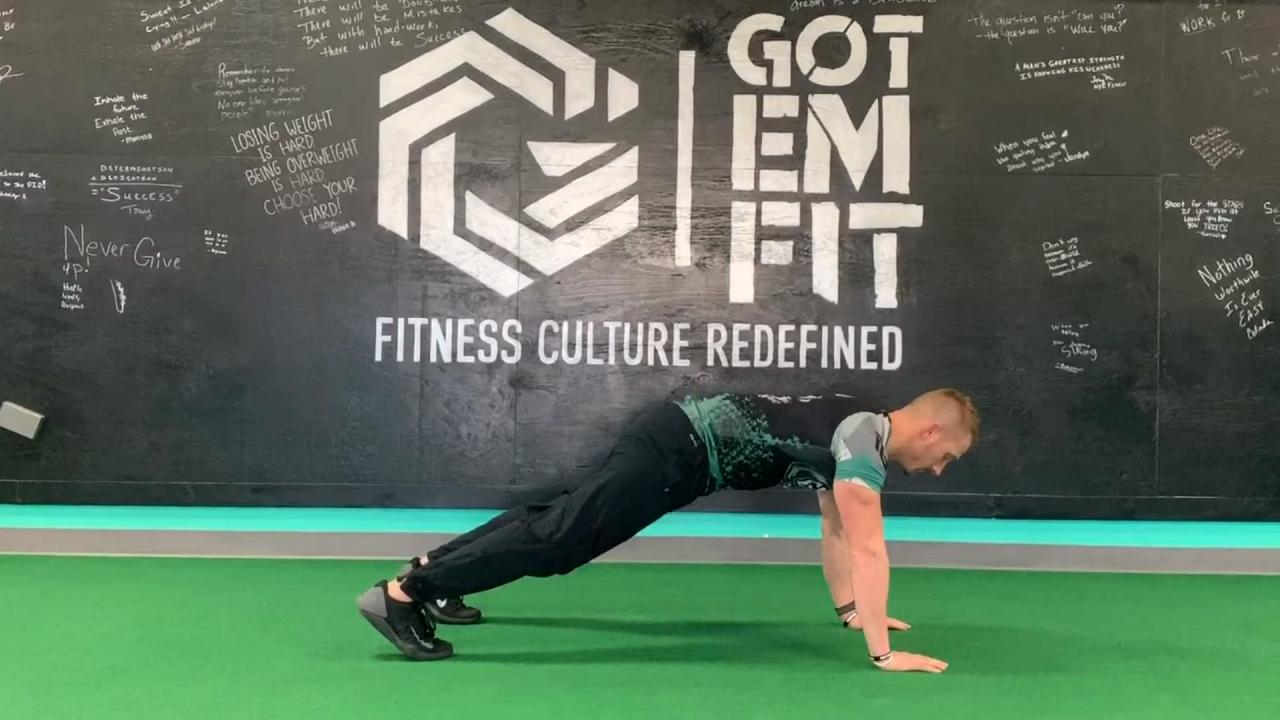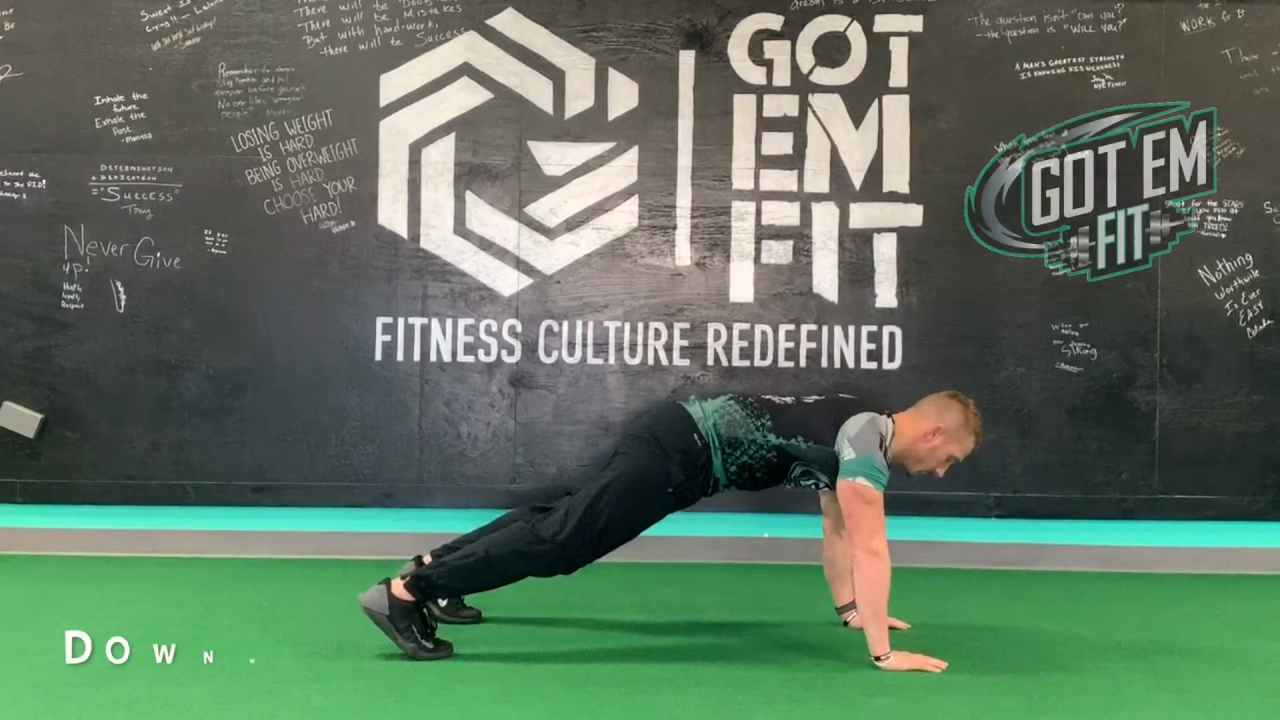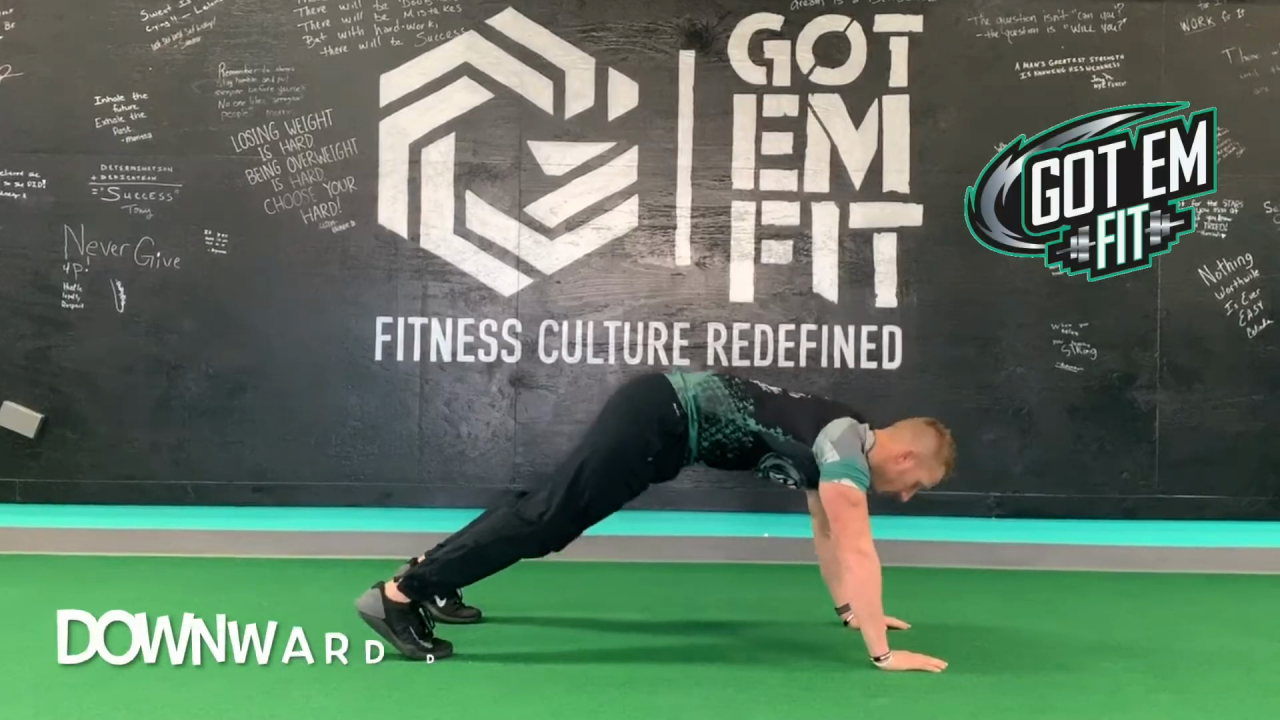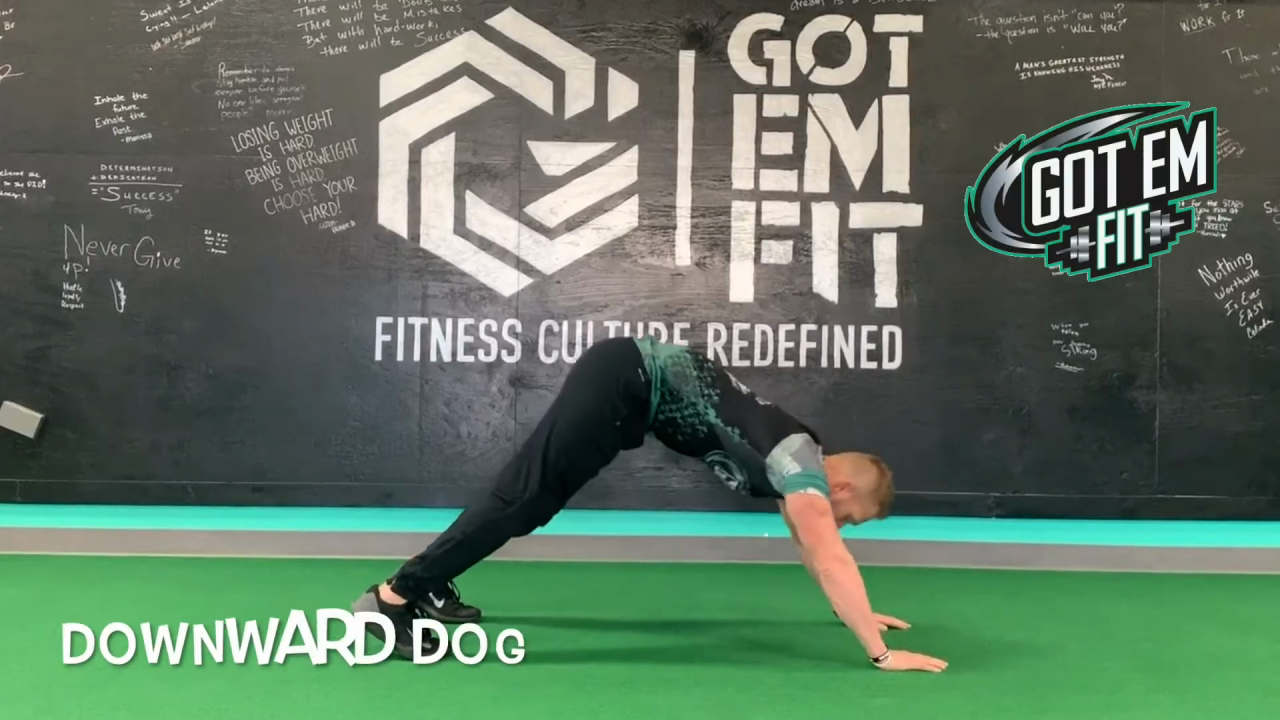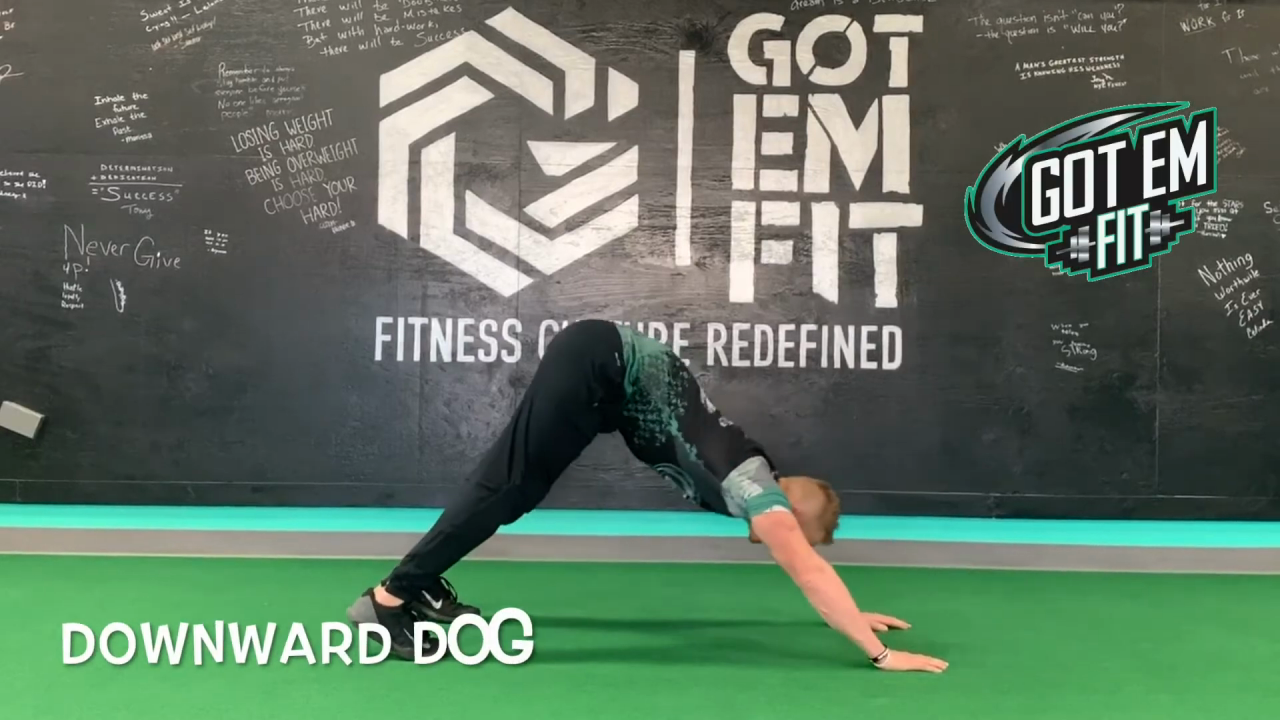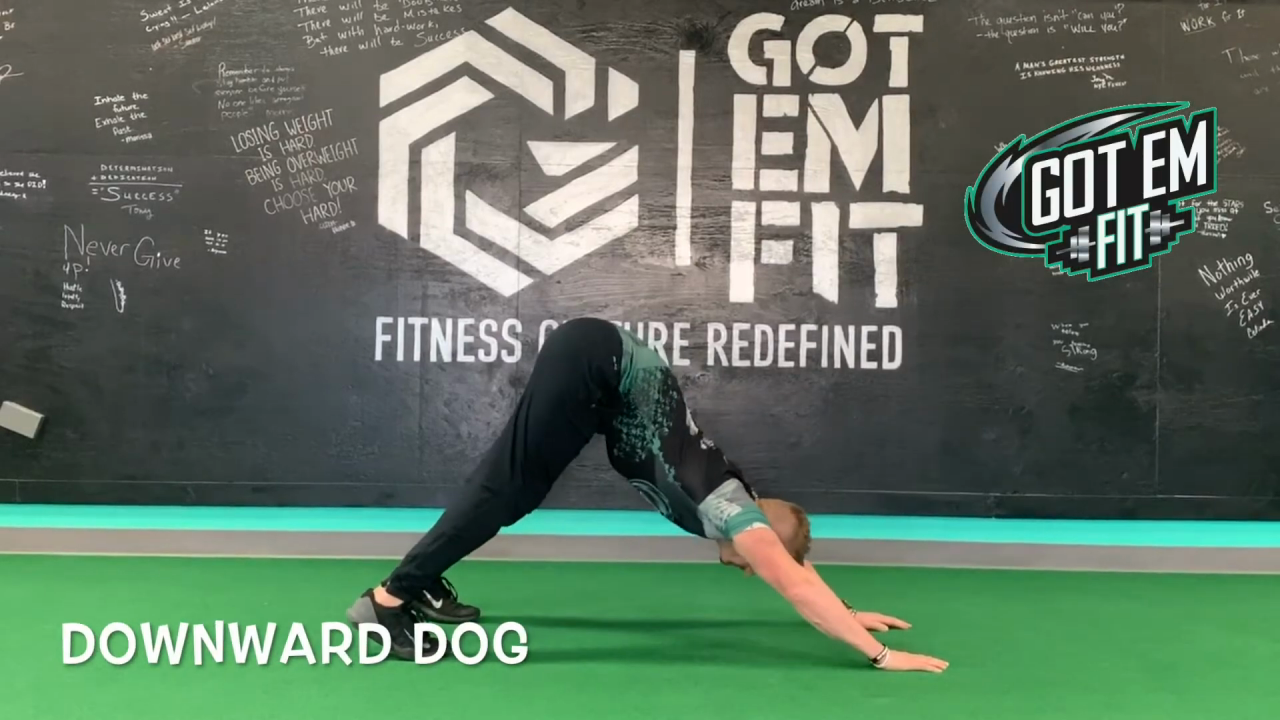
dt=0.3s
person 1, frame 1
left shoulder: (853, 431)
right shoulder: (862, 439)
left elbow: (835, 529)
right elbow: (867, 548)
left wrist: (849, 608)
right wrist: (883, 651)
left hip: (678, 440)
right hip: (675, 451)
left knee: (562, 515)
right knee: (557, 536)
left ankle: (432, 568)
right ankle: (401, 593)
person 1, frame 2
left shoulder: (857, 433)
right shoulder: (868, 438)
left elbow: (838, 531)
right elbow: (869, 549)
left wrist: (849, 607)
right wrist: (883, 651)
left hip: (681, 438)
right hip: (679, 451)
left knee: (562, 517)
right knee: (561, 539)
left ankle: (434, 567)
right ankle: (405, 591)
person 1, frame 3
left shoulder: (838, 441)
right shoulder: (846, 447)
left elbow: (826, 533)
right elbow: (856, 549)
left wrist: (849, 607)
right wrist: (882, 652)
left hip: (661, 410)
right hip: (658, 417)
left knee: (550, 503)
right knee: (547, 517)
left ankle: (429, 570)
right ankle: (397, 593)
person 1, frame 4
left shoulder: (798, 458)
right shoulder: (795, 462)
left elbow: (811, 548)
right elbow: (832, 558)
left wrist: (851, 611)
right wrist: (881, 654)
left hip: (631, 378)
right hip: (624, 379)
left knee: (531, 488)
right knee: (528, 495)
left ankle: (428, 584)
right ankle: (392, 597)
person 1, frame 5
left shoulder: (751, 476)
right shoulder: (748, 486)
left elbow: (807, 569)
right elbow: (808, 572)
left wrist: (850, 612)
right wrist: (880, 654)
left hip: (603, 360)
right hip: (598, 362)
left knee: (514, 482)
right knee: (508, 486)
left ankle: (422, 584)
right ankle: (388, 598)
person 1, frame 6
left shoulder: (729, 497)
right shoulder: (723, 507)
left elbow: (795, 574)
right elbow: (796, 586)
left wrist: (848, 613)
right wrist: (879, 654)
left hip: (600, 359)
right hip: (594, 362)
left knee: (512, 485)
right knee: (507, 487)
left ankle: (423, 586)
right ankle: (387, 599)
